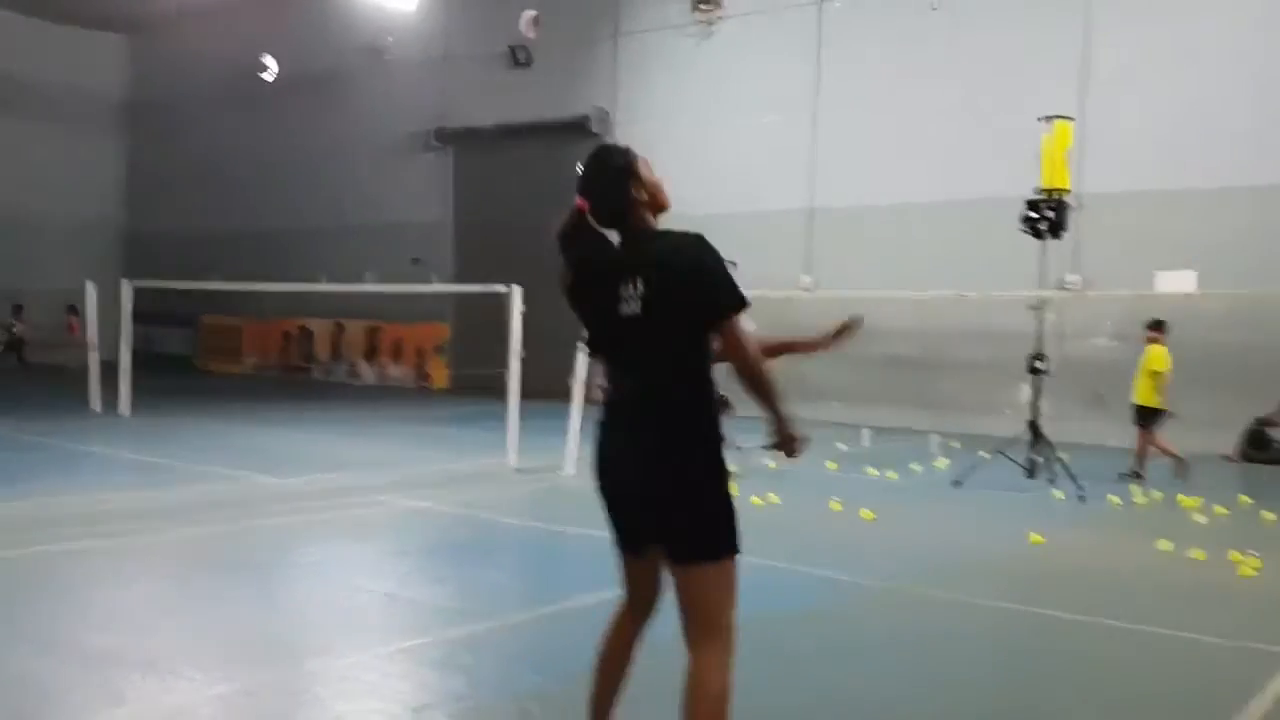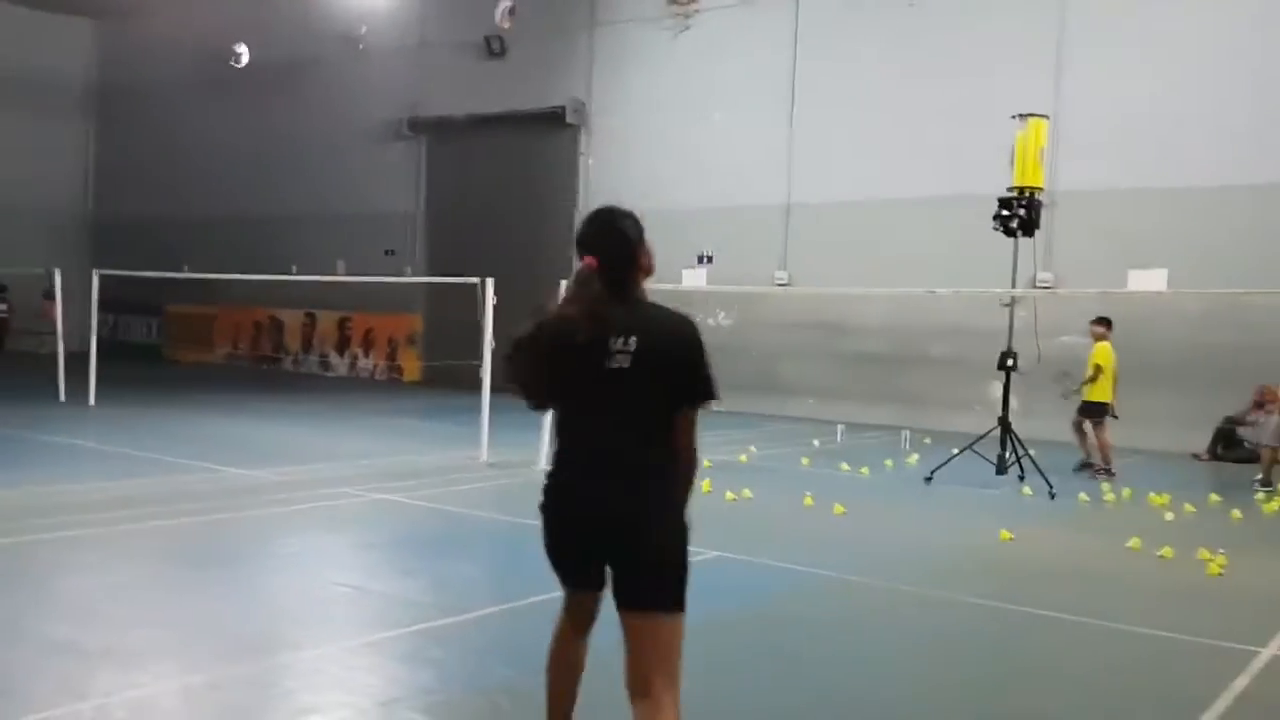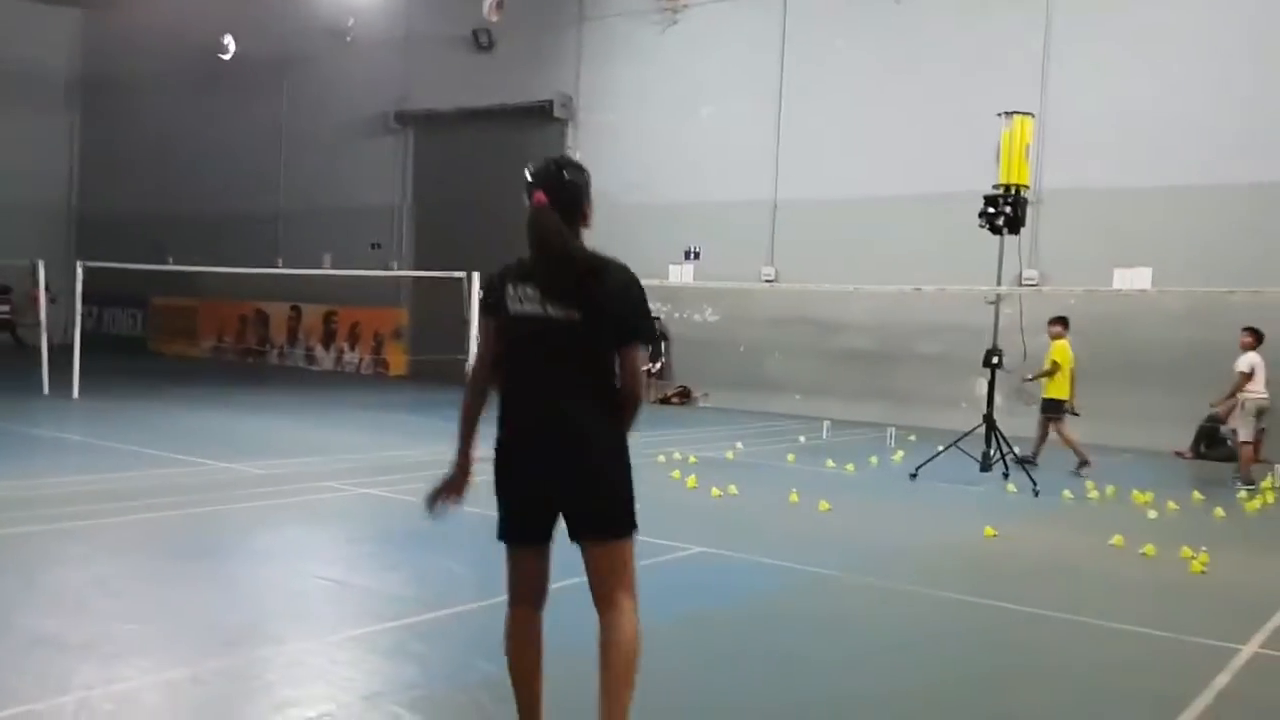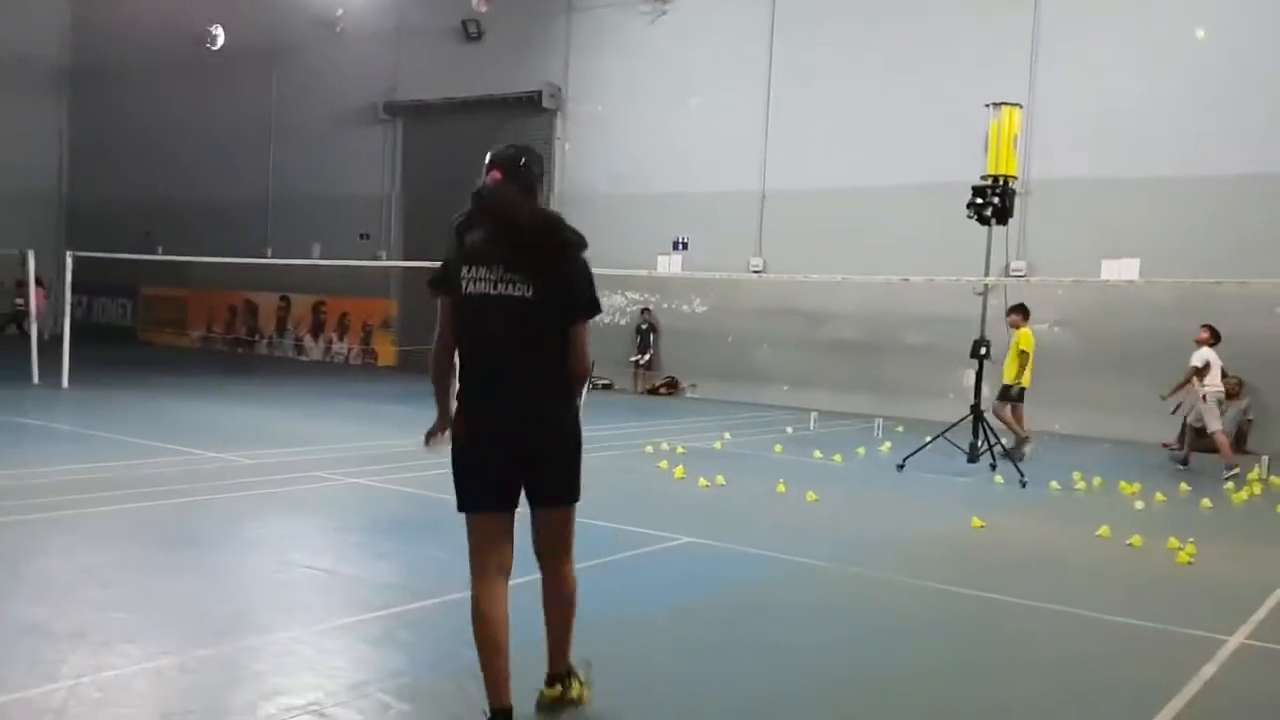
dt=0.2s
person 1, frame 1
left shoulder: (602, 268)
right shoulder: (685, 253)
right elbow: (740, 353)
right wrist: (780, 419)
left hip: (619, 455)
right hip: (682, 458)
left knee: (635, 604)
right knee: (710, 640)
person 1, frame 2
left shoulder: (563, 330)
right shoulder: (675, 332)
right elbow: (683, 445)
right wrist: (674, 507)
left hip: (568, 502)
right hip: (645, 507)
left knee: (575, 621)
person 1, frame 3
left shoulder: (504, 282)
right shoulder: (615, 282)
left elbow: (481, 375)
right elbow: (633, 384)
left wrist: (463, 461)
left hip: (520, 453)
right hip: (592, 452)
left knee: (525, 601)
right knee: (617, 603)
person 1, frame 4
left shoulder: (463, 257)
right shoulder: (564, 259)
left elbow: (443, 350)
right elbow: (579, 362)
left wrist: (445, 412)
left hip: (480, 427)
right hip: (549, 425)
left knee: (489, 572)
right knee: (556, 561)
